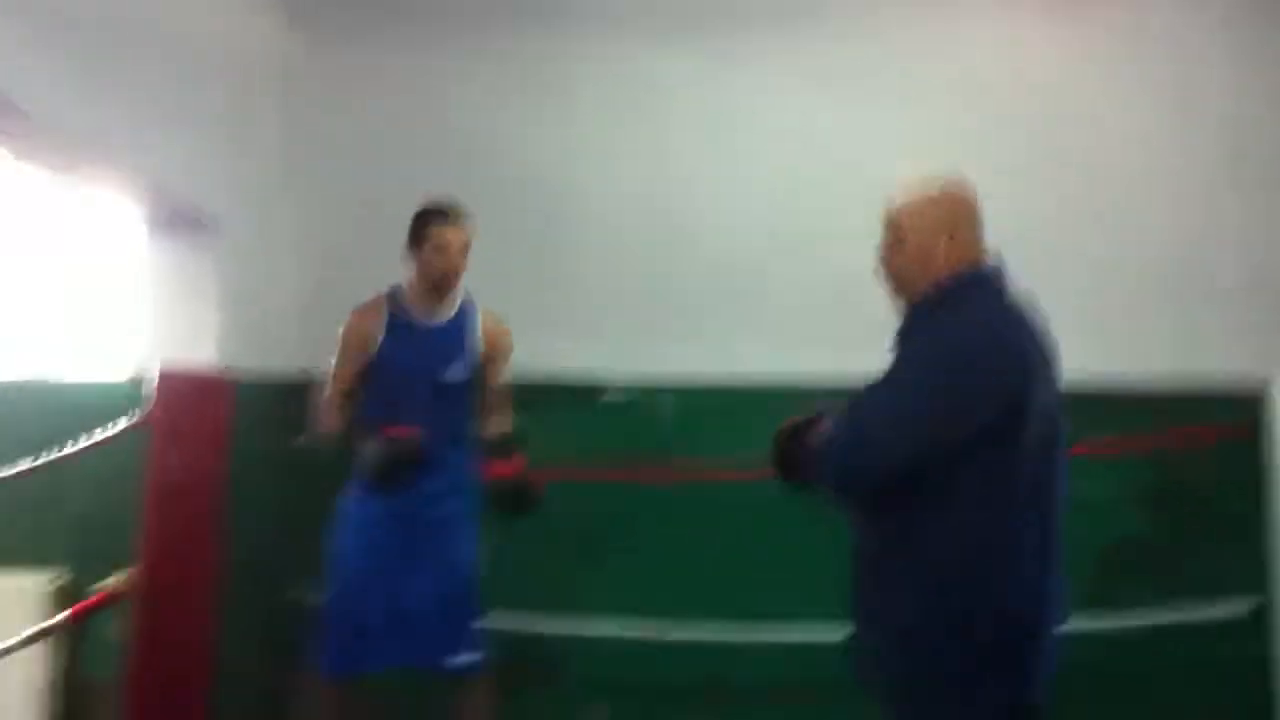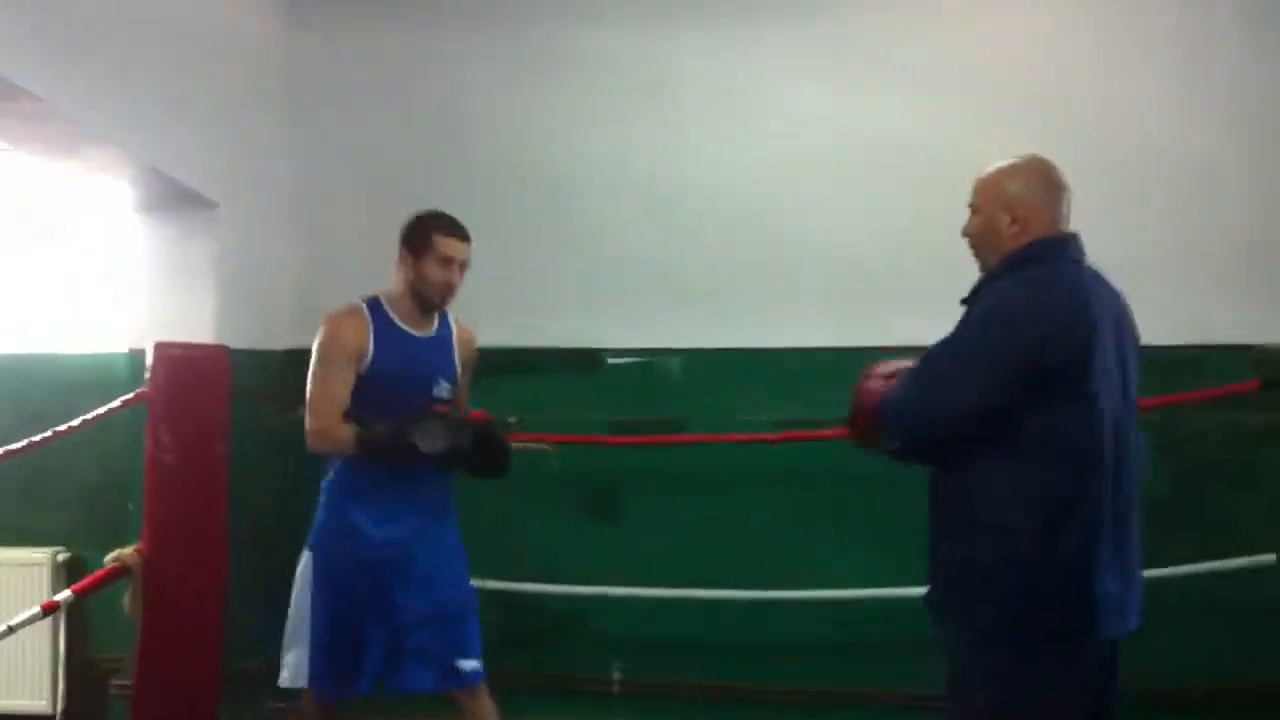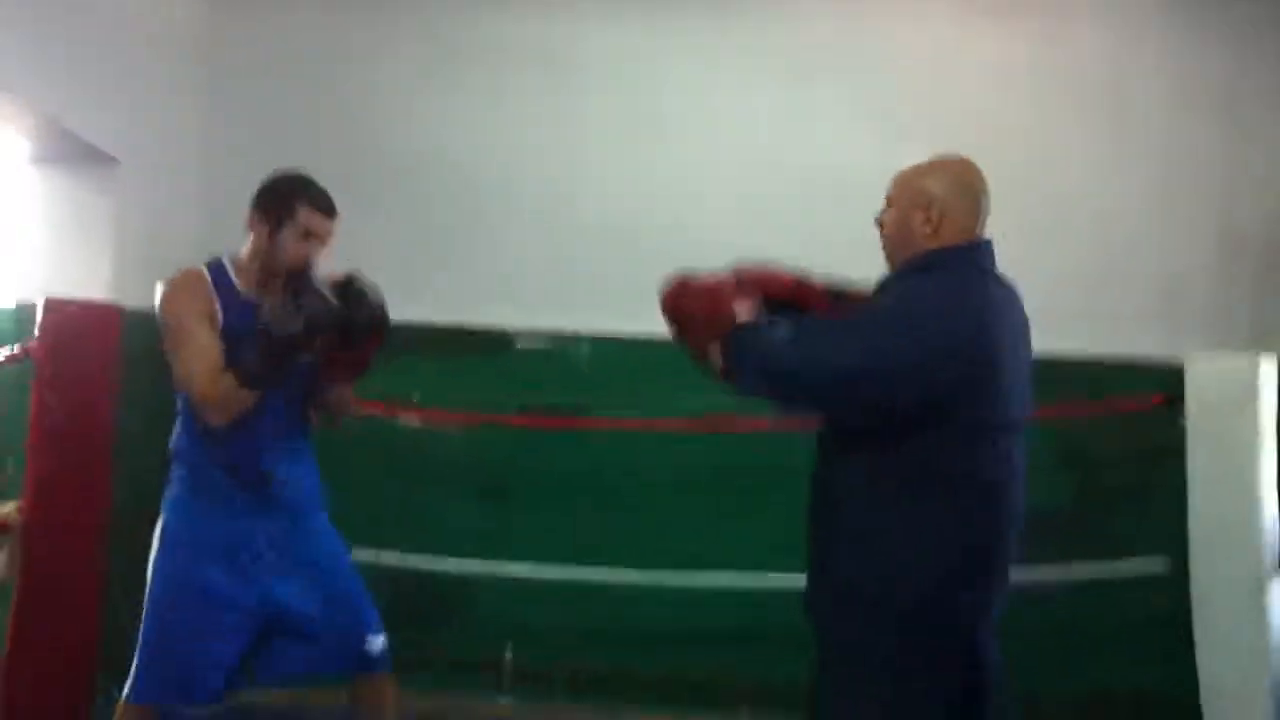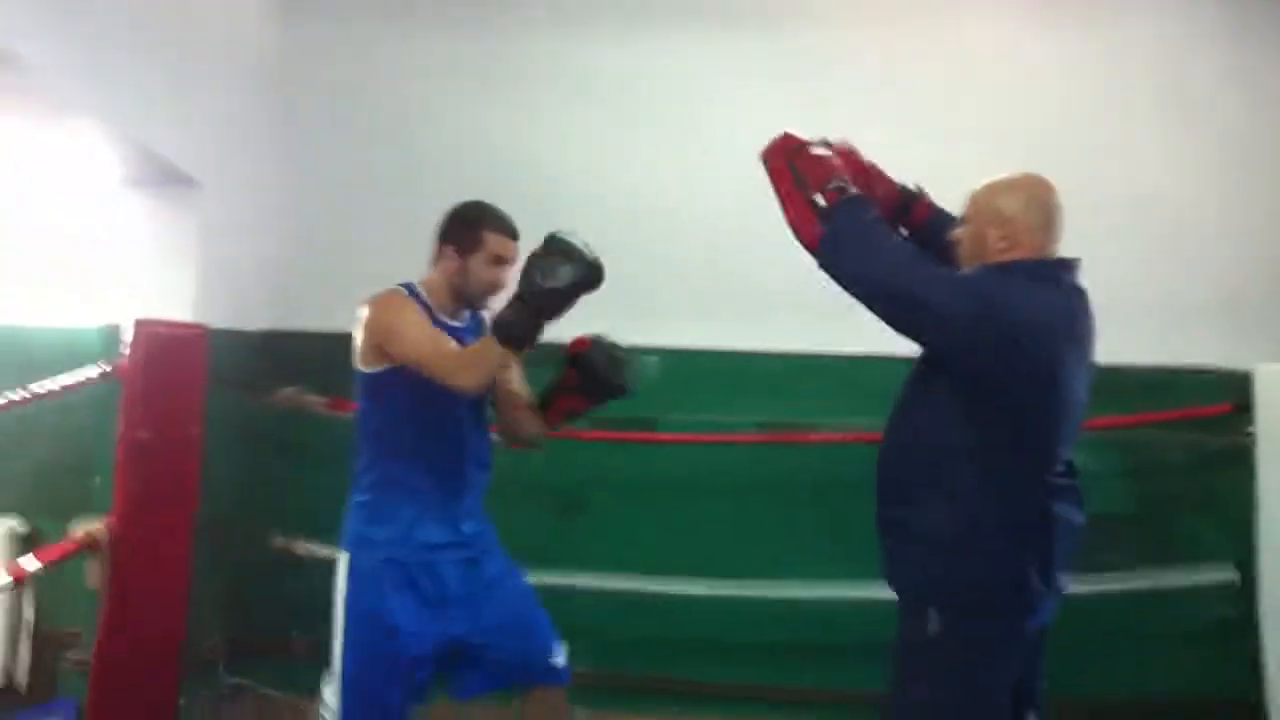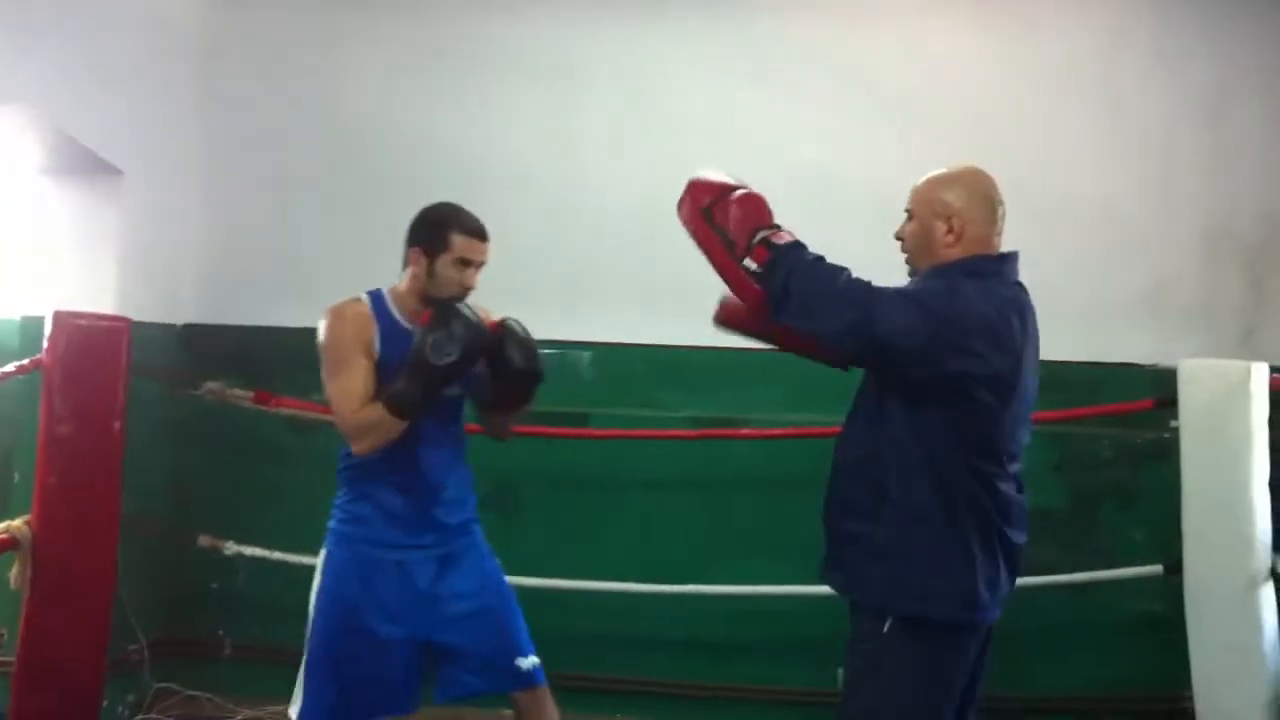
dt=0.7s
person 1, frame 1
left shoulder: (963, 336)
right shoulder: (995, 326)
left elbow: (862, 458)
left wrist: (823, 447)
right wrist: (845, 438)
left hip: (955, 619)
right hip: (984, 614)
person 1, frame 2
left shoulder: (1022, 303)
right shoulder: (1097, 297)
left elbow: (920, 417)
left wrist: (878, 404)
right wrist: (918, 382)
left hip: (1017, 581)
right hip: (1086, 571)
person 1, frame 3
left shoulder: (929, 307)
right shoulder: (985, 300)
left elbow: (812, 368)
right elbow: (860, 353)
left wrist: (741, 327)
left hip: (902, 576)
right hip: (954, 566)
person 1, frame 4
left shoulder: (1004, 312)
right shoulder: (1053, 301)
left elbow: (890, 275)
right elbow: (939, 265)
left wrist: (836, 195)
right wrist: (892, 198)
left hip: (969, 573)
right hip: (1012, 561)
person 1, frame 5
left shoulder: (960, 313)
right shoulder: (988, 302)
left elbow: (854, 317)
right elbow: (878, 326)
left wrist: (761, 240)
left hip: (919, 577)
right hip: (957, 569)
person 2, frame 1
left shoulder: (486, 330)
right shoulder: (370, 321)
left elbow: (495, 408)
right elbow: (333, 405)
left wrist: (505, 457)
right wrist: (364, 441)
left hip: (446, 507)
right hip: (374, 504)
left knee: (464, 658)
right knee: (344, 656)
person 2, frame 2
left shoulder: (460, 342)
right shoulder: (349, 330)
right elbow: (320, 433)
right wrist: (398, 439)
left hip: (428, 529)
right hip: (349, 531)
person 2, frame 3
left shoulder: (314, 304)
right shoulder: (190, 292)
left elbow: (331, 405)
right elbow: (214, 406)
left wrist: (351, 348)
right wrist: (277, 344)
left hip: (294, 515)
right hip: (206, 519)
left knee: (369, 659)
person 2, frame 4
left shoulder: (484, 323)
right shoulder: (389, 312)
left elbow: (524, 430)
right elbow: (466, 374)
left wrist: (575, 390)
right wrist: (534, 306)
left hip: (465, 542)
right hip: (386, 544)
left knee: (545, 676)
person 2, frame 5
left shoulder: (473, 326)
right shoulder: (352, 322)
left elbow: (497, 424)
right elbow: (360, 435)
left wrist: (513, 383)
right wrist: (423, 376)
left hip: (452, 543)
right hip: (365, 546)
